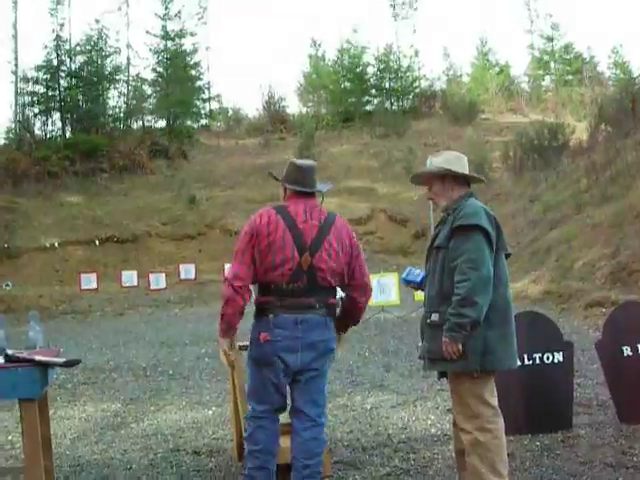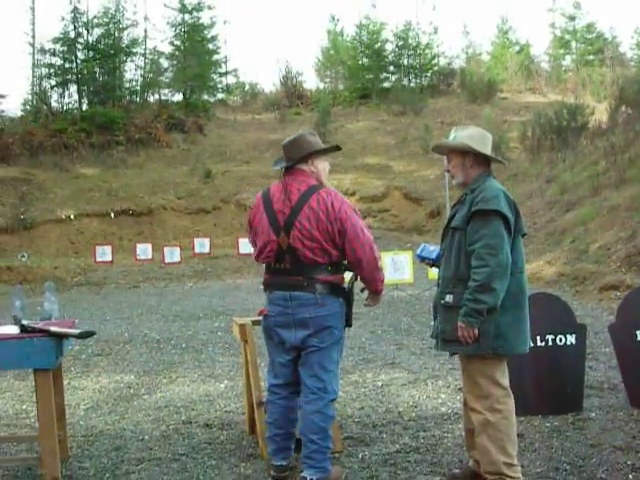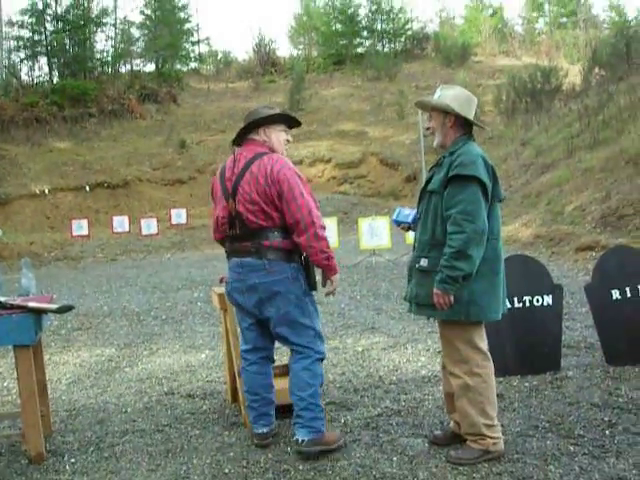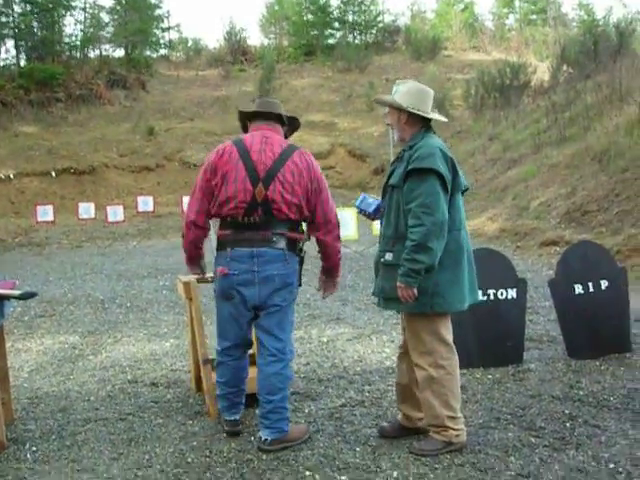
dt=0.7s
person 1, frame 1
left shoulder: (470, 216)
right shoulder: (460, 217)
left elbow: (474, 281)
left wrist: (455, 330)
right wrist: (426, 283)
left hip: (470, 340)
right hip: (463, 338)
left knee: (478, 419)
right knee: (466, 417)
person 1, frame 2
left shoulder: (489, 198)
right shoulder: (477, 197)
left elbow: (492, 264)
left wrist: (471, 314)
right wrist: (442, 259)
left hip: (482, 323)
right hip: (474, 320)
left knee: (489, 399)
right knee: (475, 397)
person 1, frame 3
left shoulder: (466, 162)
right shoulder: (456, 159)
left elbow: (468, 230)
left wrist: (447, 281)
right wrist: (419, 224)
left hip: (460, 286)
right hip: (452, 282)
left knee: (468, 361)
right knee: (455, 359)
left ankle: (485, 438)
right ankle: (462, 424)
person 1, frame 4
left shoulder: (425, 155)
right shoulder: (421, 151)
left elbow: (429, 223)
left wrist: (409, 274)
right wrist: (384, 213)
left hip: (426, 278)
right hip: (419, 275)
left knee: (432, 355)
right knee: (411, 351)
left ankle: (448, 430)
right ankle: (413, 417)
person 2, frame 1
left shoulder: (263, 221)
right shoulder: (340, 227)
left elbow: (237, 280)
right elbow: (360, 287)
left wrist: (227, 327)
right wrist: (344, 323)
left hip: (273, 328)
right hip: (318, 329)
left knee: (263, 412)
right knee: (310, 415)
person 2, frame 2
left shoulder: (262, 201)
right shoulder: (330, 200)
right elbow: (365, 254)
right wrist: (375, 288)
left hip: (278, 304)
right hip: (320, 306)
left knee: (281, 387)
right knee: (318, 390)
person 2, frame 3
left shoulder: (224, 173)
right shoulder: (276, 165)
left elbow: (220, 231)
right elbow: (307, 222)
right wrist: (328, 266)
left hip: (239, 273)
right hip: (277, 271)
left knee: (254, 352)
right knee: (307, 350)
left ankle: (262, 427)
right ankle: (309, 432)
person 2, frame 4
left shoulder: (223, 154)
right shoulder: (302, 160)
left elbow: (195, 216)
right elbow: (326, 222)
left wrist: (193, 258)
right wrist: (331, 269)
left hip: (233, 261)
right hip: (279, 263)
left knee: (231, 345)
right knee: (275, 349)
left ankle: (230, 416)
right ankle: (273, 430)
